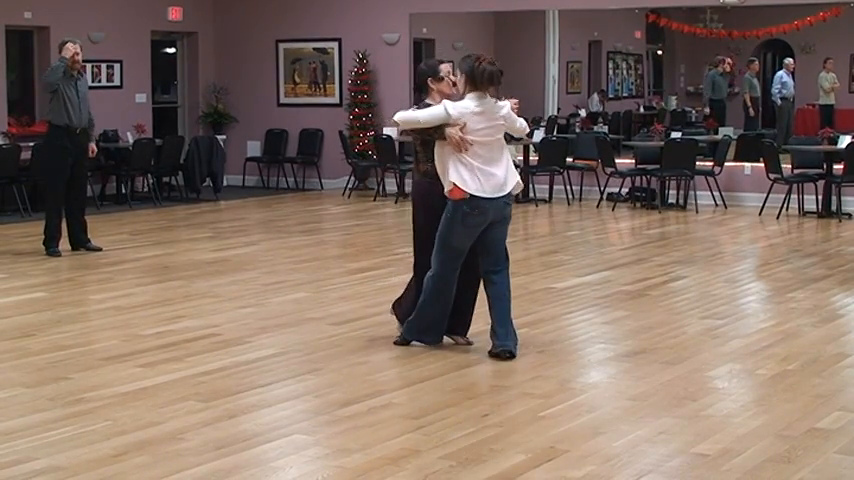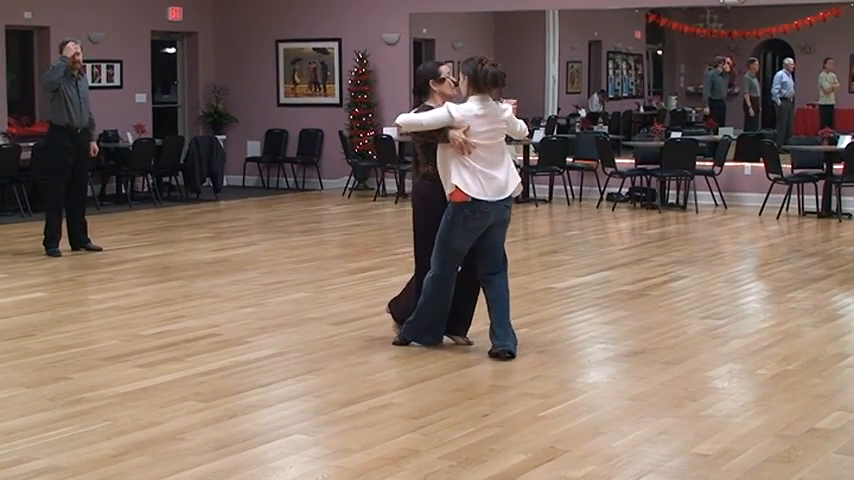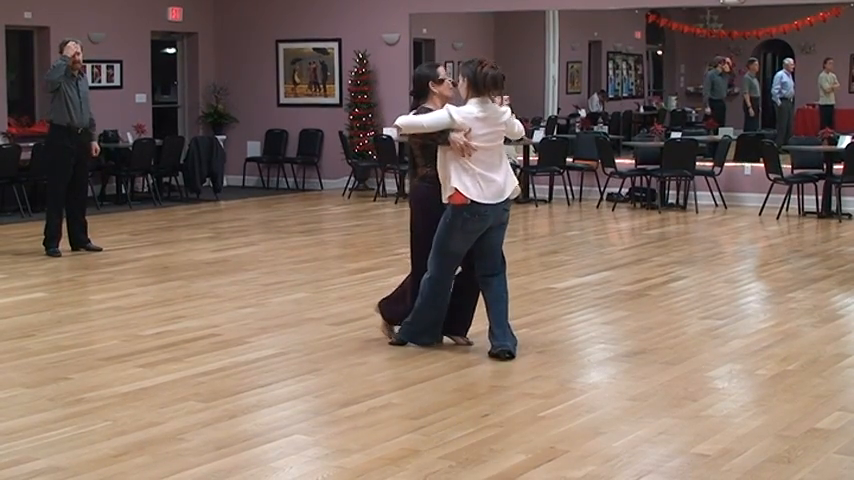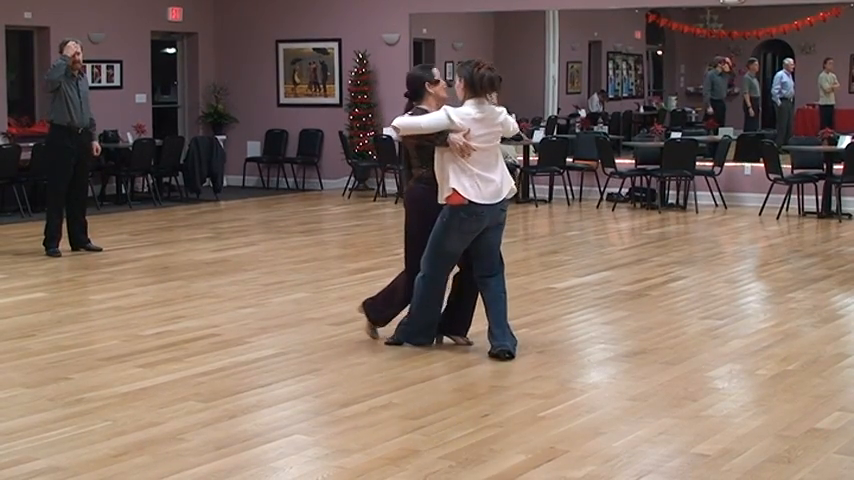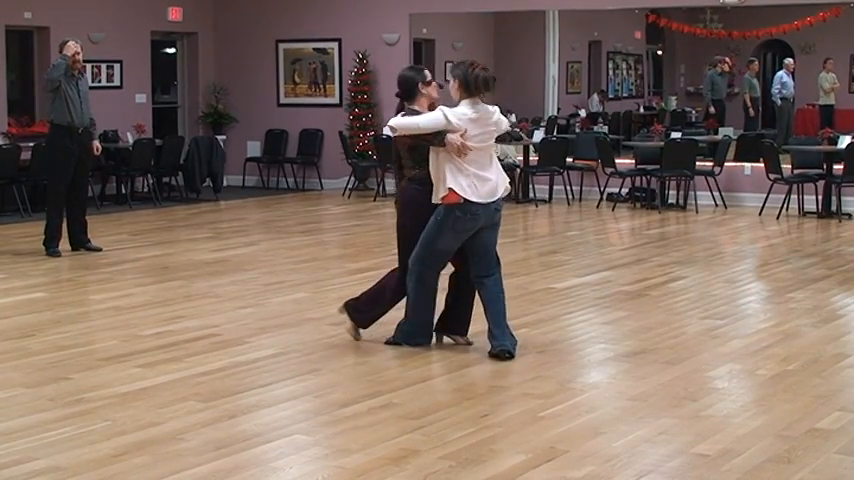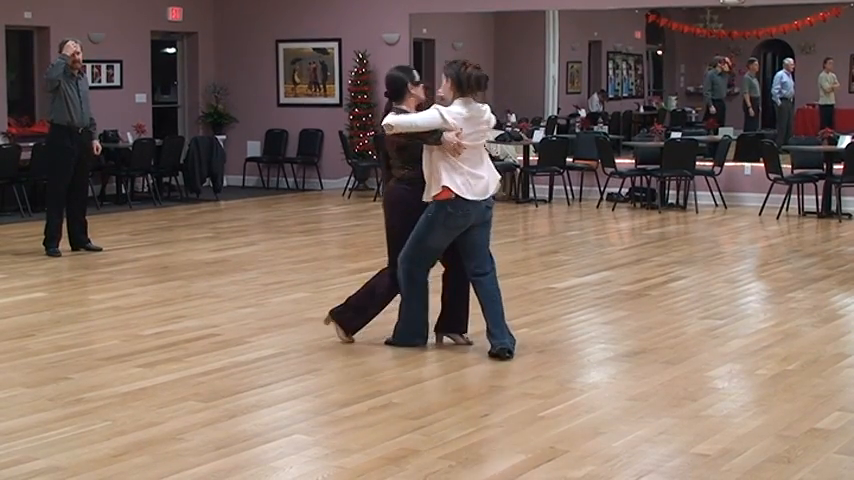
dt=0.1s
person 1, frame 1
left shoulder: (453, 111)
right shoulder: (500, 110)
left elbow: (402, 119)
right elbow: (522, 130)
left wrist: (408, 118)
left hip: (469, 200)
right hip: (501, 199)
left knee: (443, 268)
right knee: (495, 269)
left ankle: (420, 330)
right ankle: (504, 341)
person 1, frame 2
left shoulder: (456, 113)
right shoulder: (502, 112)
left elbow: (404, 122)
right elbow: (522, 132)
left wrist: (408, 119)
left hip: (469, 203)
right hip: (501, 201)
left knee: (442, 269)
right knee: (494, 271)
left ankle: (419, 331)
right ankle: (504, 341)
person 1, frame 3
left shoulder: (456, 116)
right shoulder: (502, 115)
left elbow: (403, 124)
right elbow: (519, 132)
left wrist: (407, 121)
left hip: (468, 206)
right hip: (500, 203)
left knee: (440, 270)
right knee: (492, 272)
left ankle: (418, 331)
right ankle: (503, 341)
person 1, frame 4
left shoulder: (453, 117)
right shoulder: (497, 115)
left elbow: (401, 125)
right elbow: (512, 129)
left wrist: (403, 121)
left hip: (465, 206)
right hip: (496, 204)
left knee: (433, 269)
right knee: (490, 273)
left ankle: (415, 331)
right ankle: (502, 341)
person 1, frame 5
left shoulder: (448, 117)
right shoulder: (492, 115)
left elbow: (398, 126)
left wrist: (395, 123)
left hip: (460, 205)
right hip: (491, 203)
left knee: (423, 266)
right knee: (487, 272)
left ankle: (413, 333)
right ankle: (503, 342)
person 1, frame 6
left shoulder: (443, 116)
right shoulder: (483, 113)
left elbow: (393, 124)
left wrist: (389, 122)
left hip: (452, 202)
right hip: (482, 201)
left knee: (412, 264)
right knee: (482, 270)
left ankle: (410, 333)
right ankle: (501, 341)
person 2, frame 1
right shoulder: (423, 112)
right elbow: (412, 127)
right wrist: (445, 131)
right hip: (431, 193)
left knee: (472, 261)
right knee: (430, 263)
left ankle: (454, 325)
right ankle: (405, 312)
person 2, frame 2
right shoulder: (423, 114)
right elbow: (416, 130)
right wrist: (447, 134)
right hip: (432, 195)
left knee: (473, 263)
right knee: (431, 265)
left ankle: (454, 325)
right ankle: (402, 312)
person 2, frame 3
right shoulder: (421, 117)
right elbow: (419, 132)
right wrist: (449, 136)
right hip: (429, 197)
left knee: (473, 263)
right knee: (427, 266)
left ankle: (453, 325)
right ankle: (390, 311)
person 2, frame 4
right shoulder: (416, 117)
right elbow: (416, 133)
right wrist: (448, 137)
right hip: (425, 199)
left knee: (472, 264)
right knee: (420, 268)
left ankle: (452, 326)
right ankle: (376, 311)
person 2, frame 5
right shoulder: (408, 119)
right elbow: (412, 133)
right wrist: (446, 138)
right hip: (417, 200)
left knee: (465, 262)
right knee: (411, 268)
left ankle: (452, 326)
right ankle: (358, 312)
person 2, frame 6
right shoulder: (398, 118)
right elbow: (406, 132)
right wrist: (441, 137)
left hip: (425, 199)
right hip: (405, 200)
left knee: (456, 260)
right knee: (401, 269)
left ankle: (451, 326)
right ankle: (346, 317)
person 3, frame 1
left shoulder: (83, 79)
right shoulder: (59, 77)
right elbow: (47, 81)
left wrist: (91, 139)
right wrist: (63, 58)
left hip: (80, 138)
right hip: (59, 138)
left knee: (78, 193)
right knee: (56, 192)
left ankle: (80, 239)
right ankle: (51, 242)
person 3, frame 2
left shoulder: (83, 79)
right shoulder: (59, 78)
right elbow: (48, 80)
left wrist: (91, 138)
right wrist: (64, 57)
left hip: (81, 138)
right hip: (60, 137)
left knee: (79, 192)
right knee: (56, 192)
left ankle: (80, 239)
right ankle: (51, 242)
person 3, frame 3
left shoulder: (83, 79)
right shoulder: (60, 78)
right elbow: (50, 78)
left wrist: (92, 138)
right wrist: (65, 57)
left hip: (81, 137)
right hip: (61, 137)
left knee: (79, 192)
right knee: (57, 192)
left ankle: (80, 239)
right ankle: (52, 242)
person 3, frame 4
left shoulder: (83, 79)
right shoulder: (60, 78)
right elbow: (50, 77)
left wrist: (93, 137)
right wrist: (65, 56)
left hip: (82, 137)
right hip: (61, 137)
left knee: (79, 192)
right knee: (57, 192)
left ankle: (80, 239)
right ankle: (51, 242)
person 3, frame 5
left shoulder: (83, 79)
right shoulder: (60, 78)
right elbow: (50, 77)
left wrist: (93, 137)
right wrist: (65, 56)
left hip: (82, 137)
right hip: (62, 137)
left knee: (80, 192)
right knee: (57, 191)
left ankle: (79, 239)
right ankle: (52, 242)
person 3, frame 6
left shoulder: (83, 79)
right shoulder: (59, 78)
right elbow: (50, 76)
left wrist: (93, 137)
right wrist: (64, 55)
left hip: (82, 137)
right hip: (62, 136)
left knee: (80, 192)
right knee: (57, 191)
left ankle: (80, 239)
right ankle: (52, 242)
